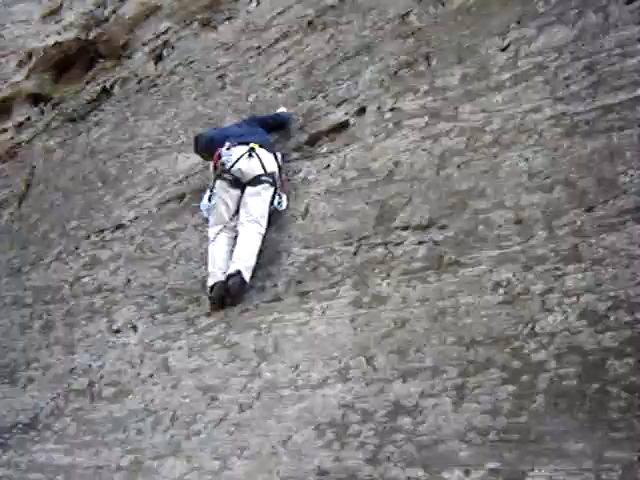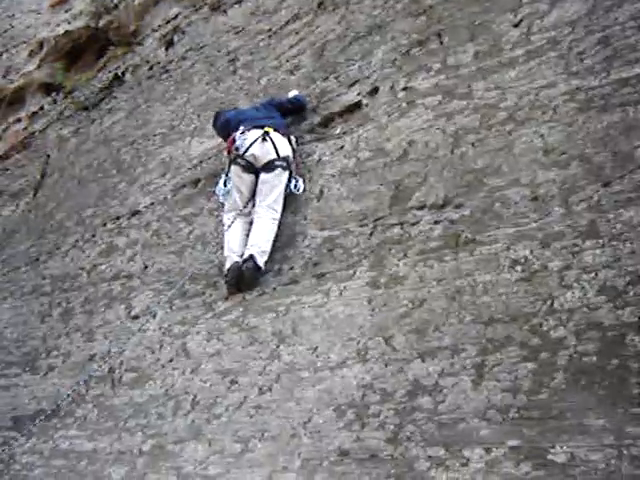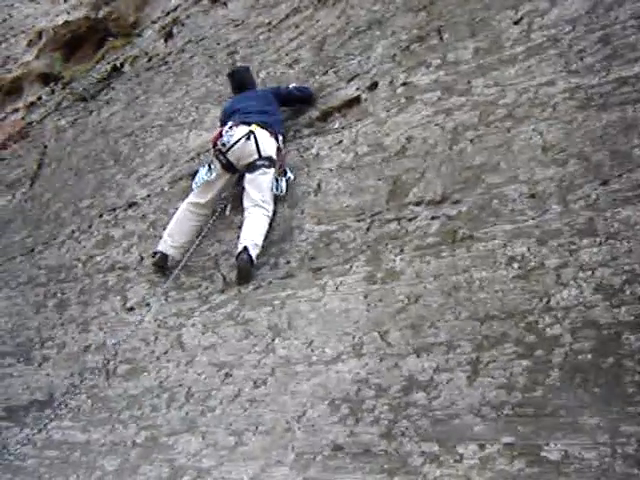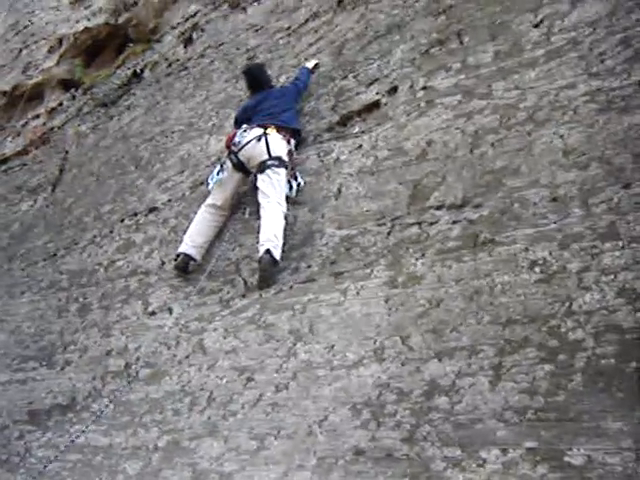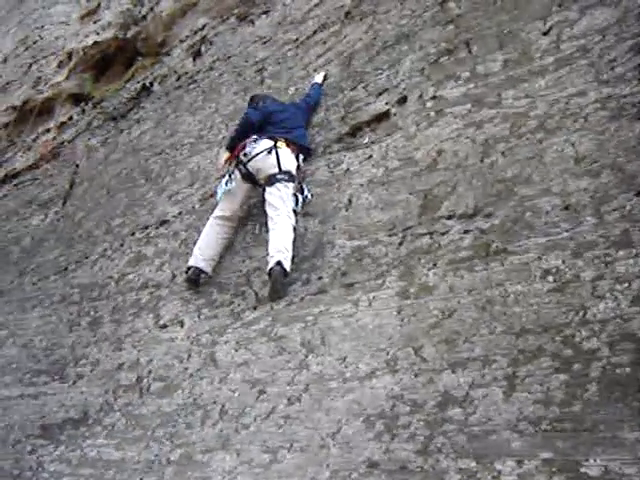
dt=1s
person 1, frame 1
left shoulder: (207, 140)
right shoulder: (249, 123)
right elbow: (284, 120)
right wrist: (282, 112)
left hip: (231, 160)
right hip: (264, 162)
left knee: (221, 226)
right knee: (251, 225)
left ankle: (217, 281)
right ankle: (238, 275)
person 1, frame 2
left shoulder: (223, 121)
right shoulder: (266, 106)
right elbow: (300, 104)
right wrist: (293, 96)
left hip: (245, 144)
right hip: (277, 146)
left knee: (235, 210)
right knee: (267, 211)
left ankle: (232, 264)
right ankle: (253, 260)
person 1, frame 3
left shoulder: (229, 106)
right shoulder: (270, 93)
right elbow: (308, 95)
right wrist: (293, 90)
left hip: (233, 139)
right hip: (262, 142)
left knee: (199, 201)
right knee: (258, 206)
left ankle: (165, 251)
right ankle: (247, 252)
person 1, frame 4
left shoulder: (247, 106)
right shoulder: (287, 92)
left elbow: (238, 129)
right elbow: (302, 79)
right wrist: (308, 67)
left hip: (246, 141)
right hip: (274, 145)
left knee: (216, 203)
right knee: (272, 204)
left ankle: (187, 253)
right ankle: (269, 254)
person 1, frame 5
left shoulder: (263, 108)
right shoulder: (298, 108)
left elbow: (249, 120)
right elbow: (313, 97)
left wrist: (230, 149)
right wrist: (317, 82)
left hip: (255, 152)
right hip: (284, 158)
left knee: (224, 214)
right knee: (281, 216)
left ankle: (197, 266)
right ankle: (278, 266)
